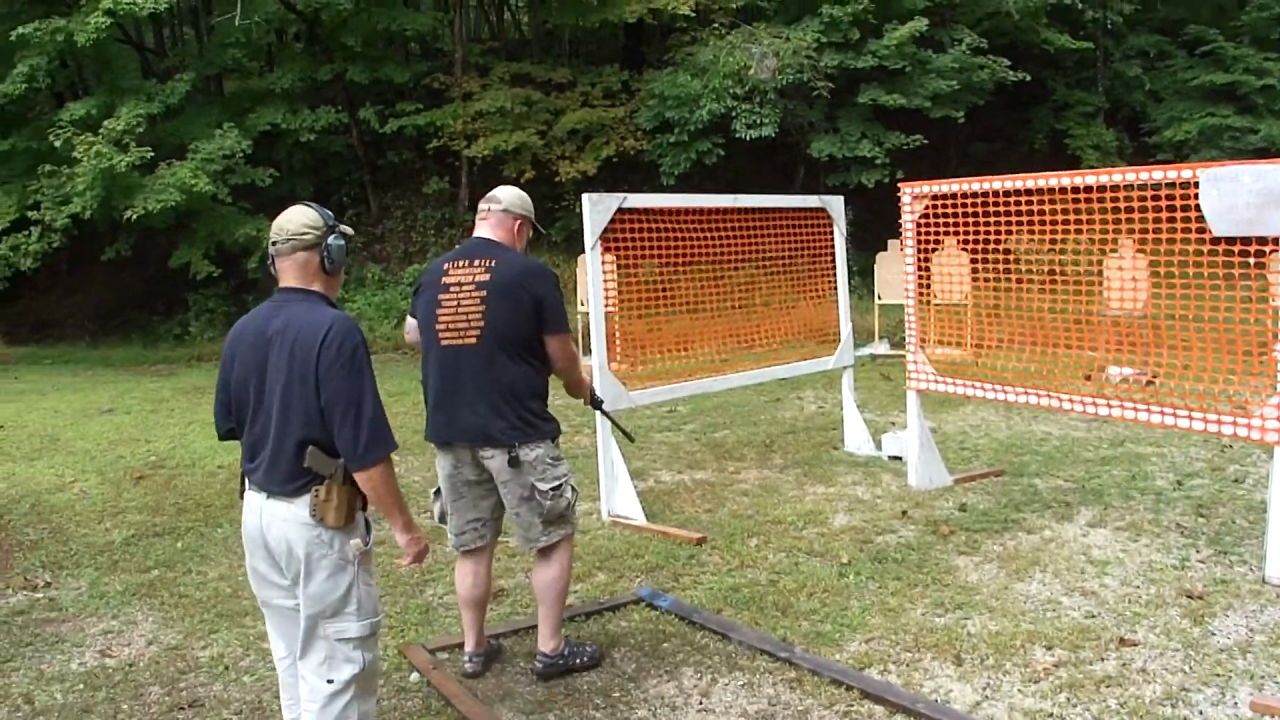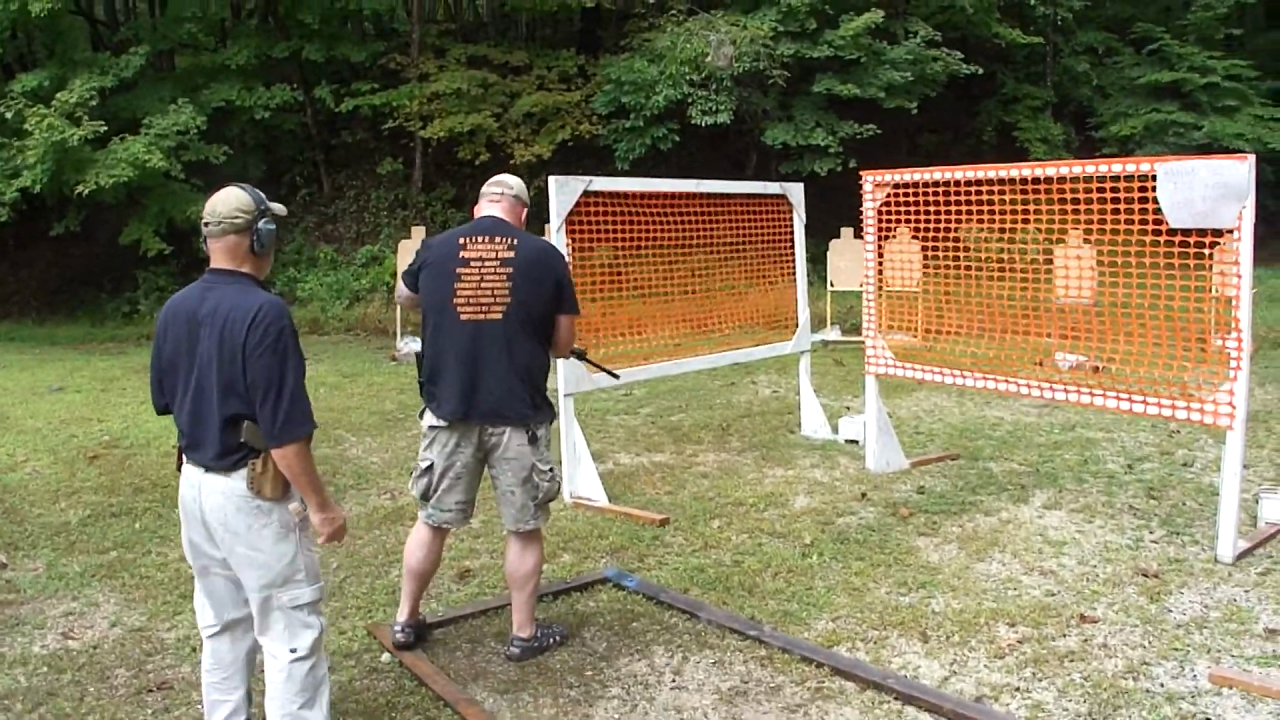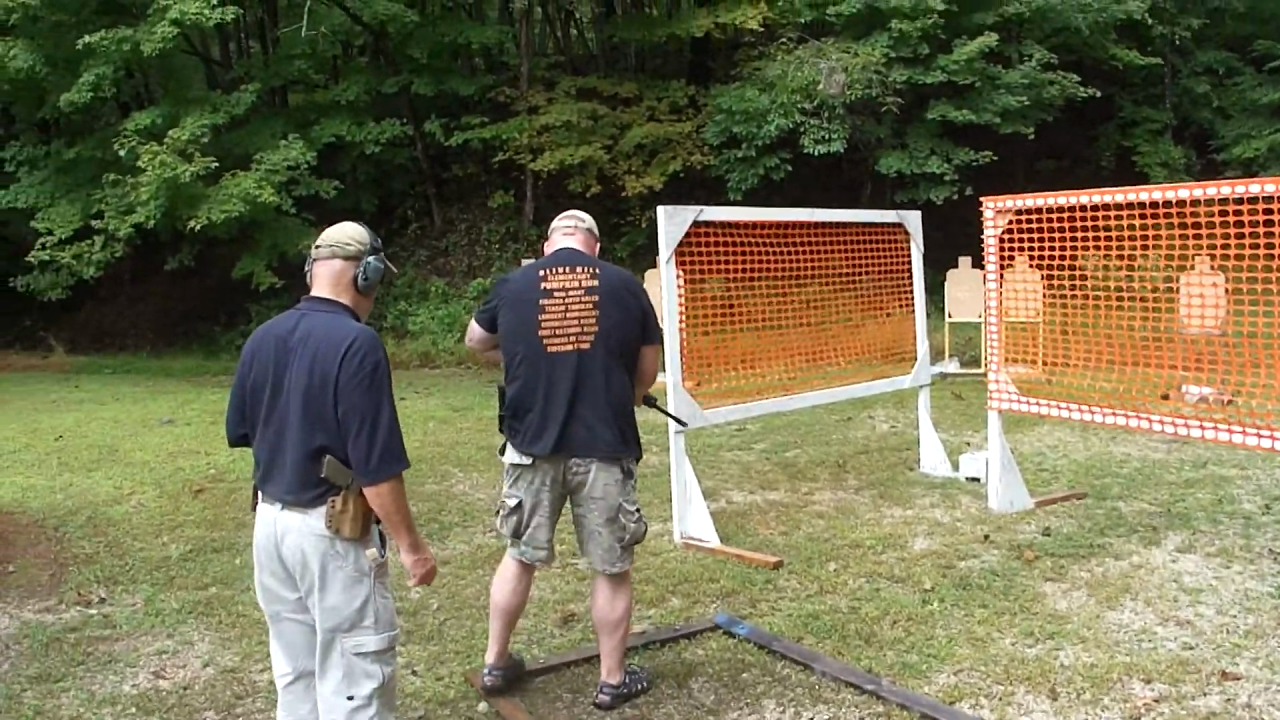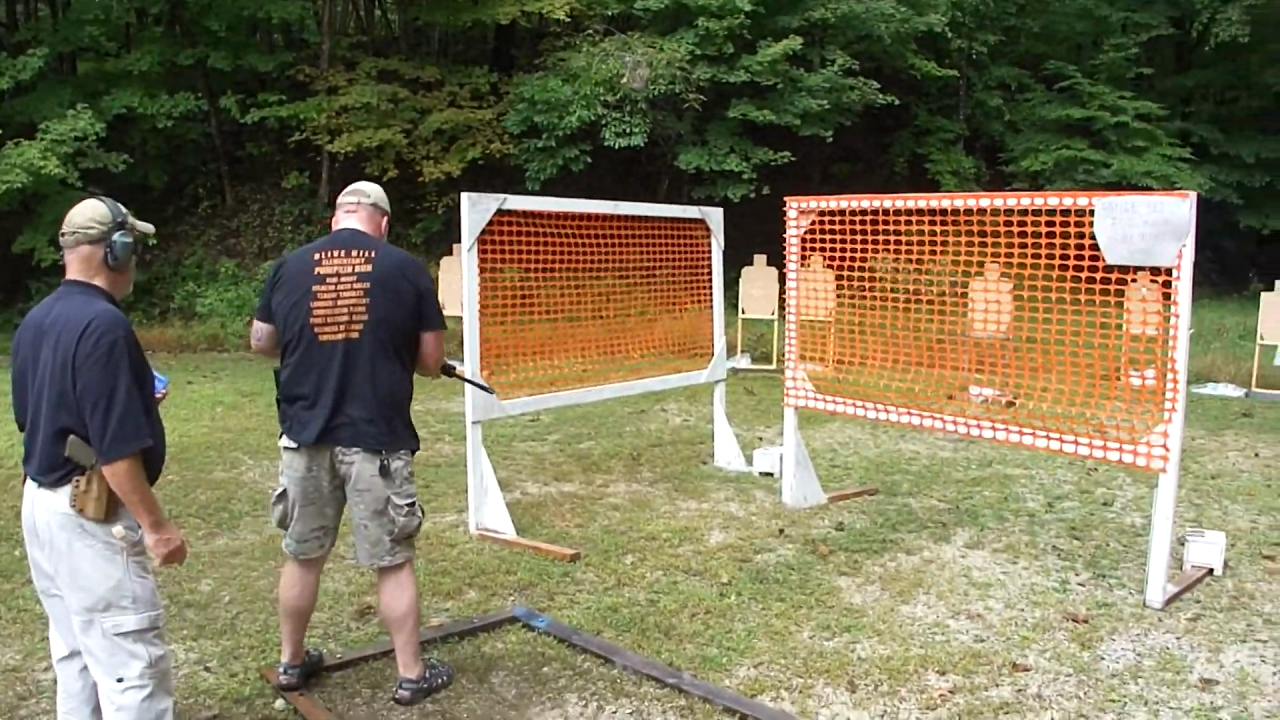
dt=1s
person 1, frame 1
left shoulder: (242, 331)
right shoulder: (334, 330)
left elbow: (228, 425)
right elbow: (365, 450)
right wrist: (403, 525)
left hip: (257, 510)
right hip: (320, 519)
left knee: (294, 655)
right knee: (339, 663)
person 1, frame 2
left shoulder: (174, 309)
right shoulder: (264, 312)
left elbow: (165, 400)
right elbow: (285, 430)
right wrist: (320, 504)
left hip: (195, 485)
right hip: (254, 494)
left knee: (221, 622)
right knee: (292, 634)
person 1, frame 3
left shoulder: (262, 338)
right shoulder: (357, 343)
left elbow: (240, 431)
right elbow: (377, 466)
right wrist: (411, 545)
left hip: (270, 520)
right hip: (333, 531)
left knee: (296, 671)
right knee: (357, 678)
person 1, frame 4
left shoulder: (34, 321)
right shoulder: (103, 323)
right elbow: (117, 448)
right wrist: (155, 525)
left hip: (42, 502)
right hip: (91, 513)
left knee: (75, 653)
right knee: (132, 662)
person 2, frame 1
left shoulder: (434, 274)
right shoulder: (532, 274)
left elbow: (414, 337)
right elbow: (561, 356)
right wrist: (578, 386)
left hip: (452, 433)
right hip: (518, 435)
left knee: (471, 546)
right knee: (554, 539)
left ankle: (475, 648)
right ankle: (551, 648)
person 2, frame 2
left shoulder: (436, 248)
right shoulder: (545, 255)
left elbow: (404, 295)
right elbow: (564, 342)
left hip: (449, 409)
right hip: (518, 413)
left knee: (432, 518)
right knee: (524, 527)
left ankle: (405, 620)
right ankle: (524, 634)
person 2, frame 3
left shoulder: (512, 285)
right shoulder: (626, 285)
left elbow: (476, 340)
right elbow: (647, 373)
left hip: (532, 446)
right hip: (605, 448)
left knee: (520, 555)
right knee: (613, 568)
left ankle: (495, 664)
right ankle: (613, 679)
person 2, frame 4
left shoulder: (288, 265)
right shoulder: (407, 269)
left elbow: (261, 342)
right elbow: (431, 362)
left hip: (306, 435)
right hip: (377, 439)
left knee: (303, 555)
right knee: (394, 561)
left ankle: (292, 661)
right ankle: (412, 675)
